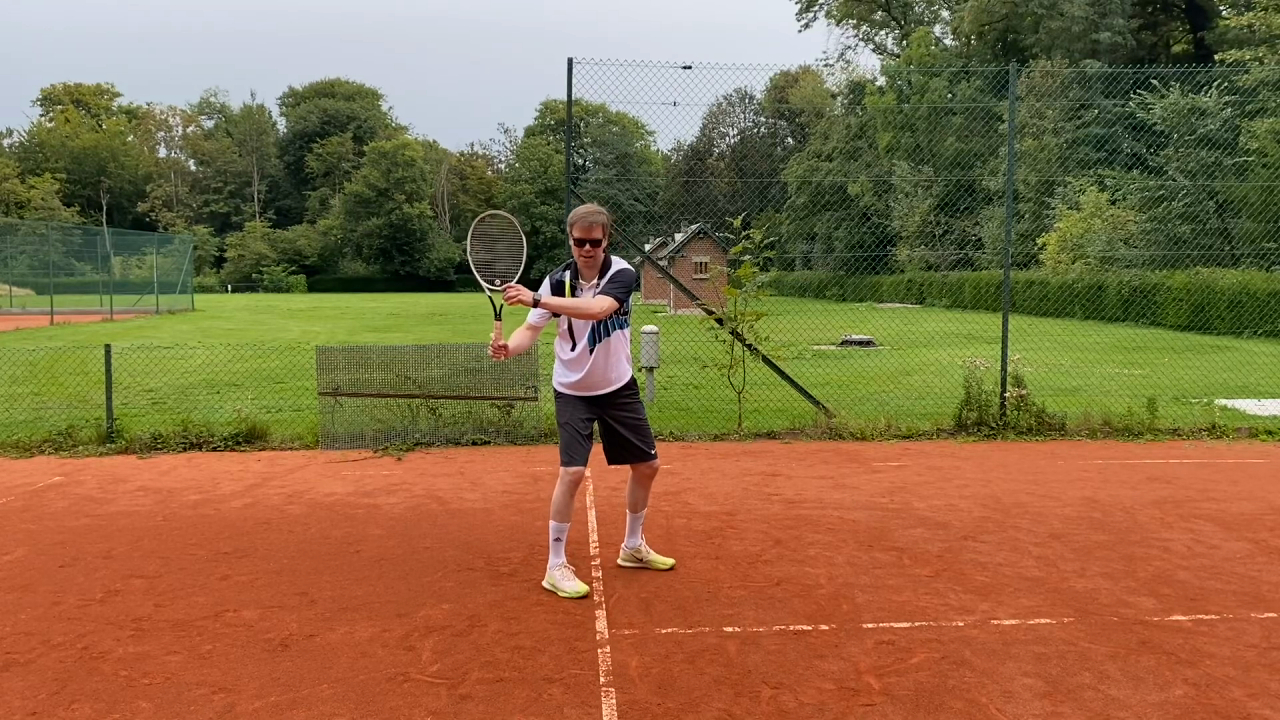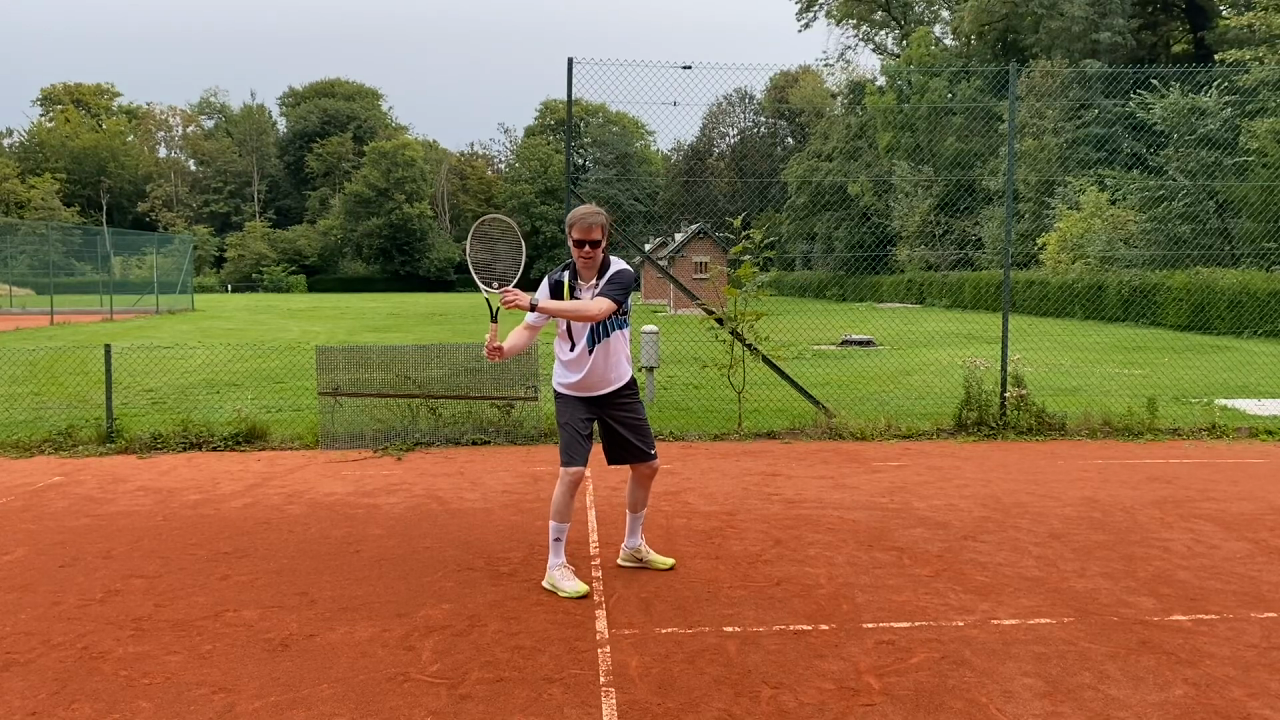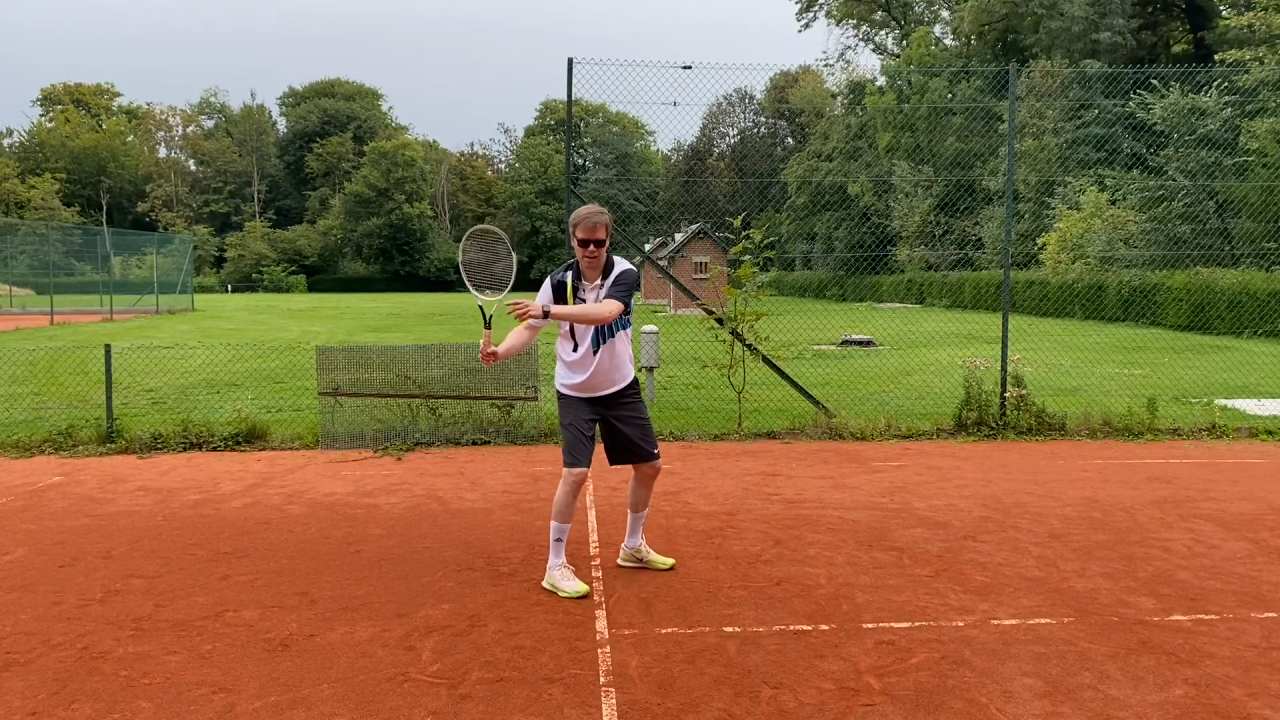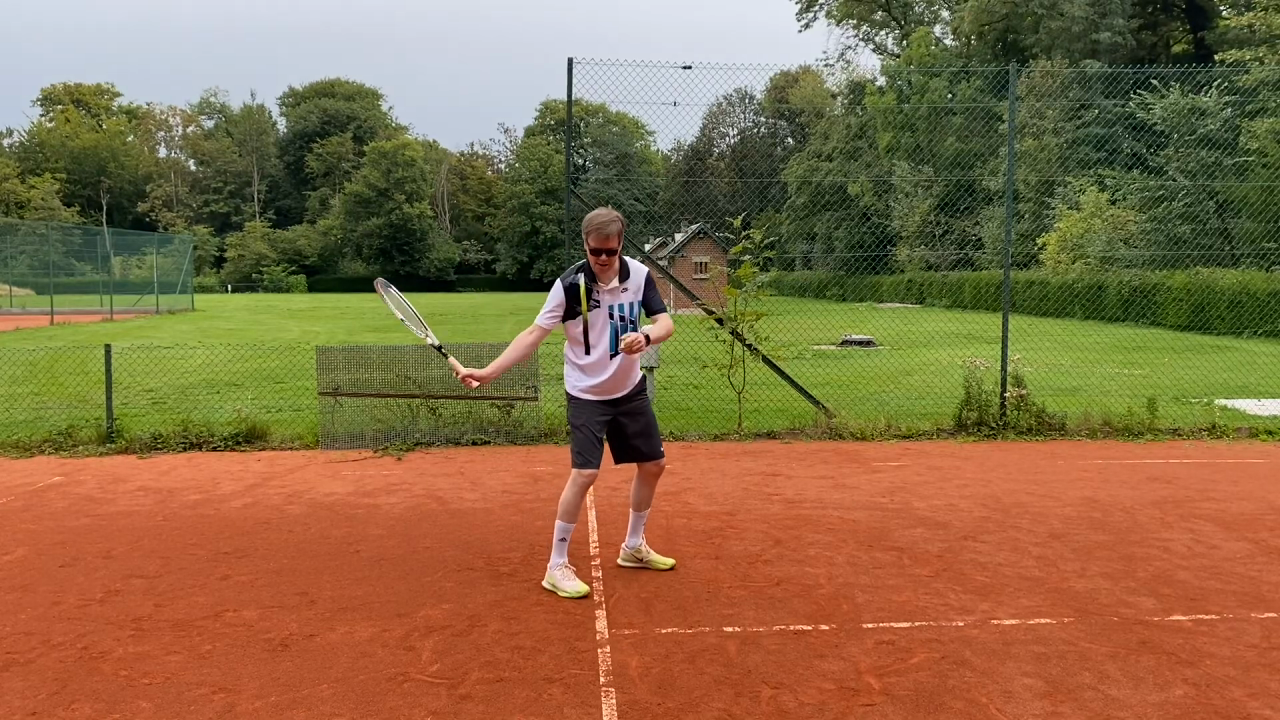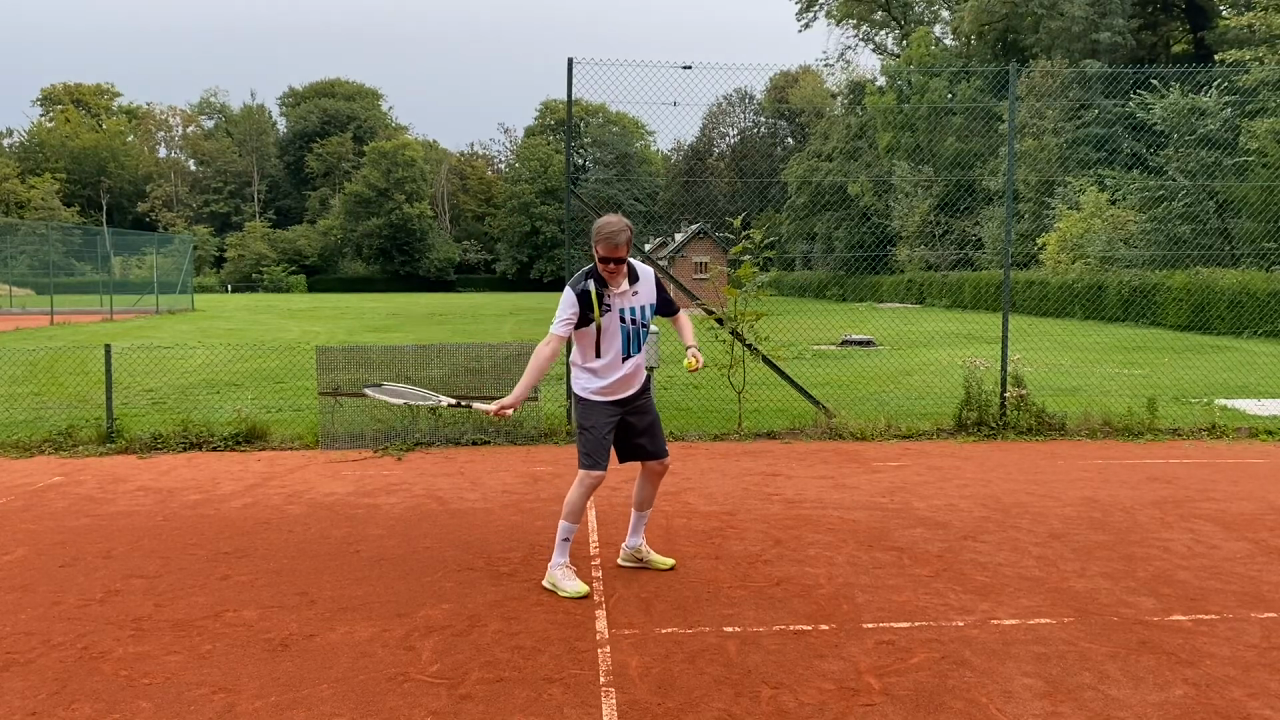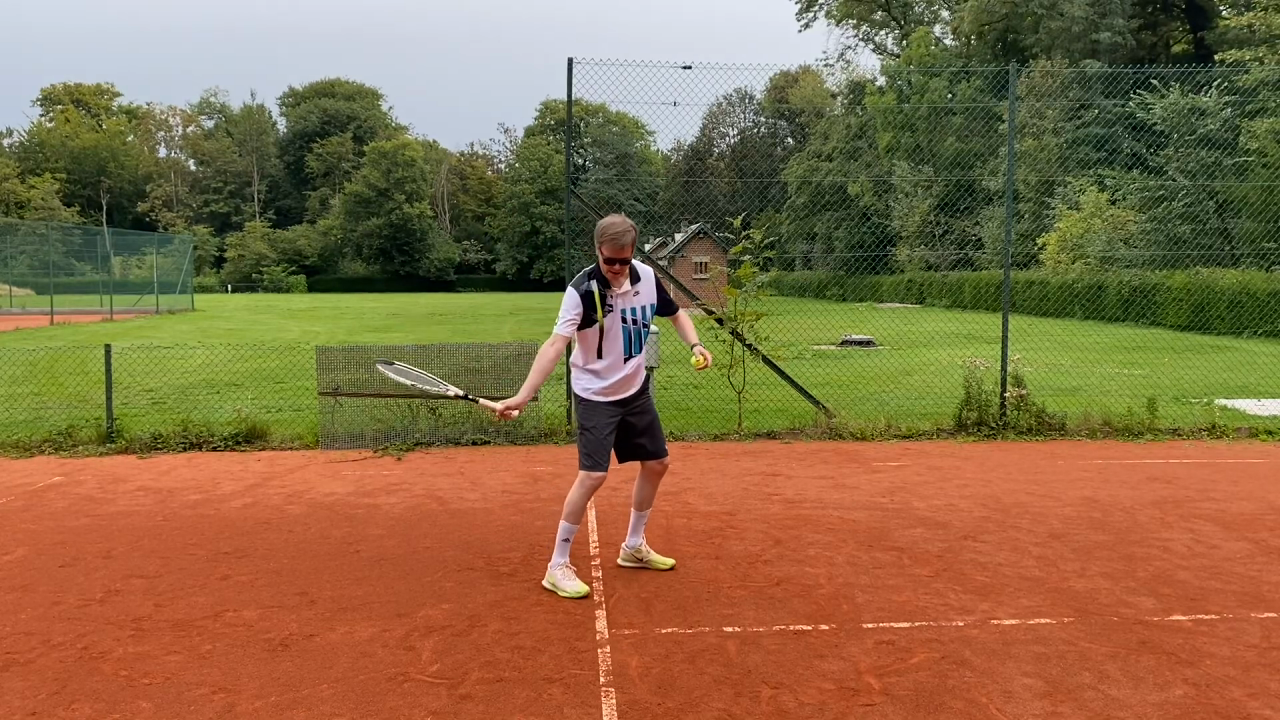
dt=0.3s
person 1, frame 1
left shoulder: (623, 274)
right shoulder: (557, 280)
left elbow: (597, 309)
right elbow: (530, 329)
left wrist: (535, 298)
right wrist: (507, 347)
left hip: (619, 388)
right hip: (573, 392)
left knee: (647, 466)
right knee: (572, 473)
left ankle: (633, 546)
right ankle: (556, 567)
person 1, frame 2
left shoulder: (621, 274)
right shoulder: (556, 280)
left elbow: (595, 311)
right elbow: (528, 328)
left wrist: (533, 302)
right wrist: (504, 348)
left hip: (619, 389)
right hip: (573, 392)
left knee: (647, 466)
right knee: (572, 473)
left ankle: (633, 546)
right ankle: (555, 567)
person 1, frame 3
left shoulder: (625, 274)
right shoulder: (558, 281)
left elbow: (605, 313)
right elbow: (528, 329)
left wrist: (546, 310)
right wrist: (500, 351)
left hip: (622, 389)
right hip: (576, 393)
left knee: (649, 466)
right knee: (575, 474)
left ankle: (633, 546)
right ankle: (556, 567)
person 1, frame 4
left shoulder: (640, 275)
right shoulder: (569, 283)
left elbow: (664, 320)
right elbow: (534, 334)
left wrist: (646, 337)
right wrist: (488, 371)
left hip: (630, 390)
right hip: (586, 394)
left knee: (653, 465)
right knee: (584, 475)
left ankle: (634, 546)
right ankle: (557, 566)
person 1, frame 5
left shoulder: (647, 277)
right shoulder: (580, 289)
left elbow: (677, 314)
right elbow: (551, 344)
left wrist: (691, 347)
right wrist: (517, 395)
left hip: (636, 390)
right hip: (595, 395)
left knee: (657, 464)
right knee: (591, 475)
left ankle: (634, 546)
right ankle: (557, 566)
person 1, frame 6
left shoulder: (647, 277)
right shoulder: (582, 289)
left elbow: (675, 313)
right elbow: (555, 345)
left wrist: (695, 344)
right wrist: (523, 396)
left hip: (635, 390)
right hip: (595, 396)
left knee: (656, 464)
right knee: (592, 476)
left ankle: (634, 546)
right ankle: (558, 566)
